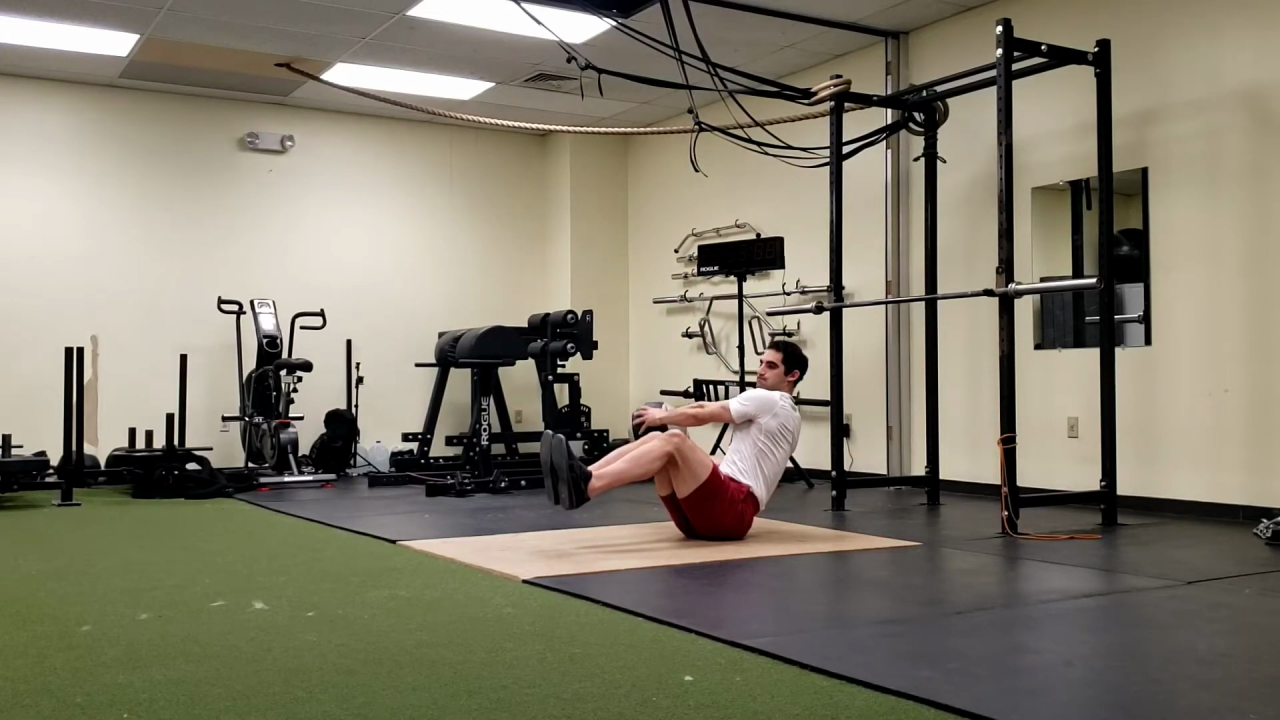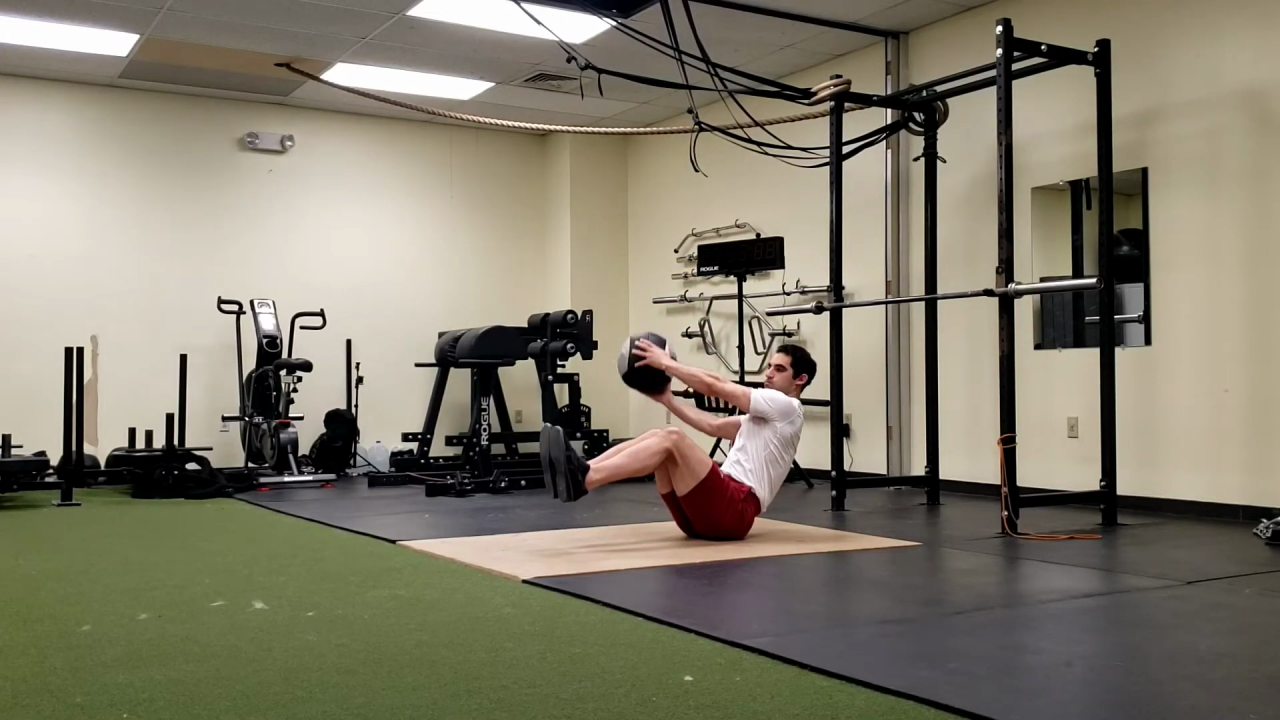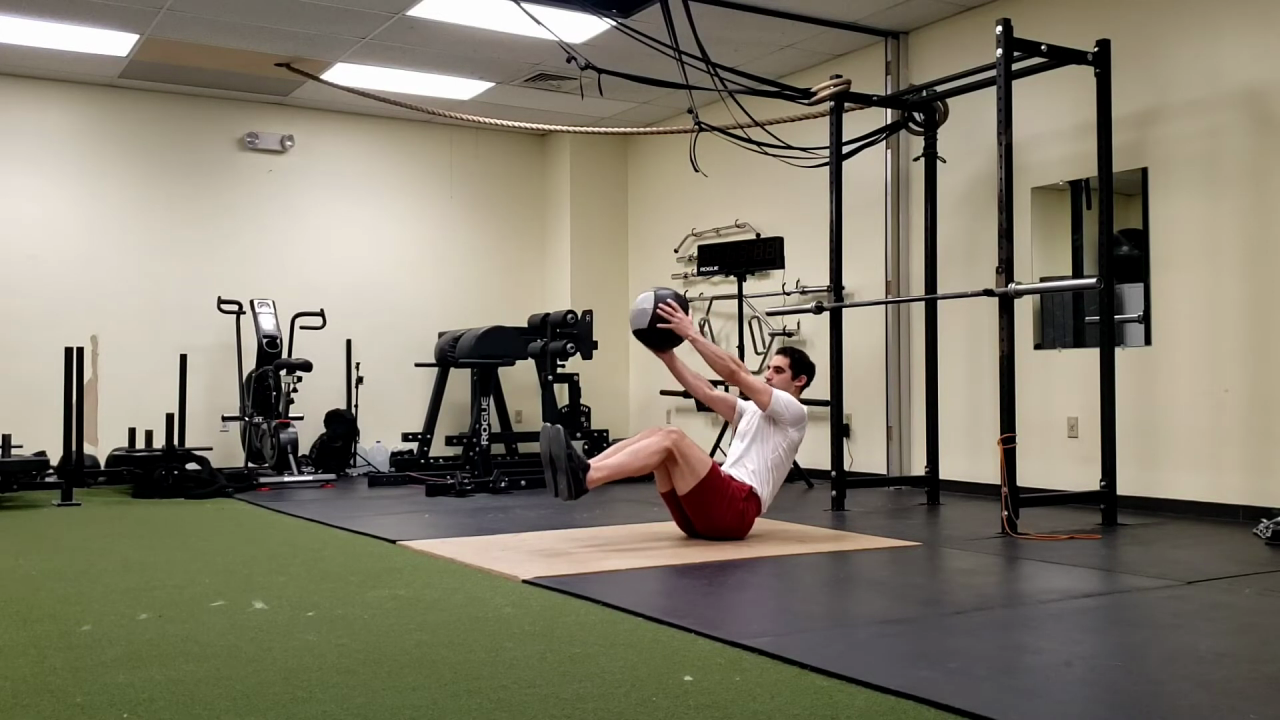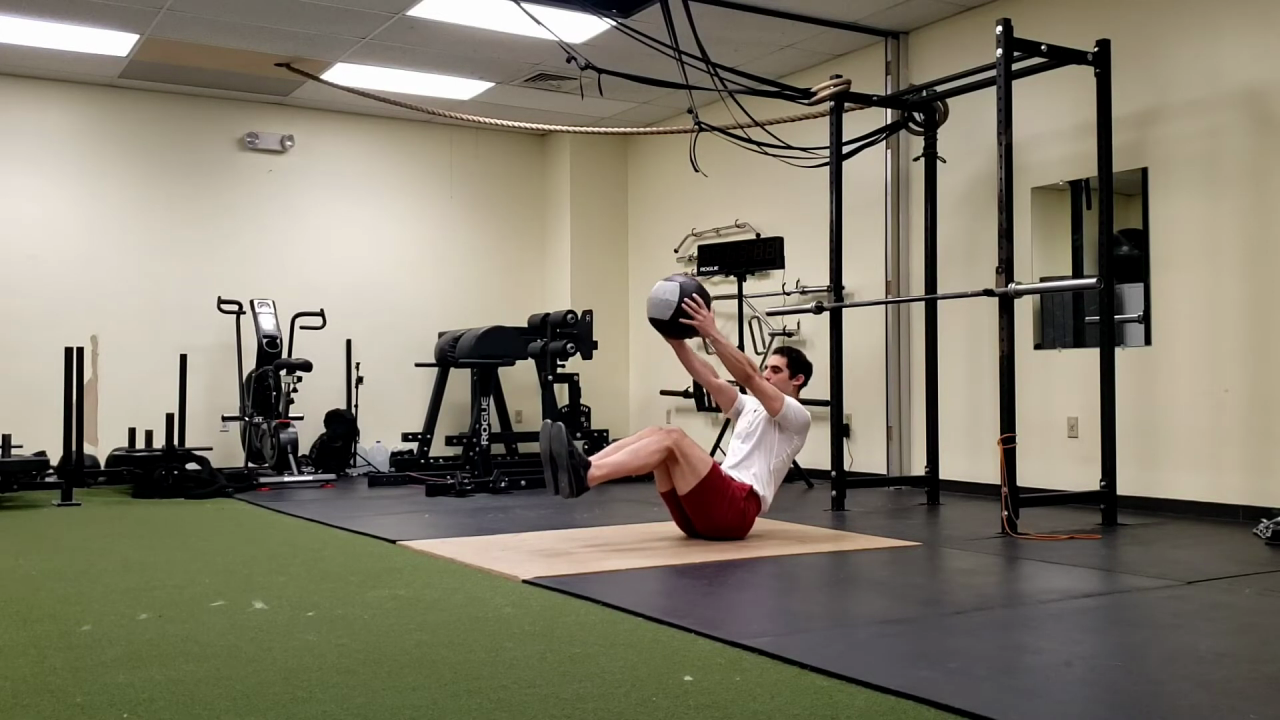
dt=0.4s
person 1, frame 1
left shoulder: (768, 400)
right shoulder: (775, 413)
left elbow: (702, 414)
left wrist: (662, 416)
left hip: (732, 510)
right hip: (706, 509)
left knee: (673, 440)
right knee: (656, 440)
left ankle: (586, 487)
right ankle: (582, 476)
person 1, frame 2
left shoulder: (784, 406)
right shoulder: (766, 415)
left elbow: (715, 385)
right elbow: (715, 426)
left wrist: (666, 363)
right wrist: (667, 399)
left hip: (733, 510)
right hip: (708, 508)
left knee: (672, 438)
right knee: (658, 437)
left ankle: (584, 479)
right ankle: (582, 471)
person 1, frame 3
left shoulder: (792, 412)
right shoulder: (754, 410)
left elbow: (735, 373)
right elbow: (708, 394)
left wrist: (691, 334)
right wrist: (667, 355)
left hip: (734, 509)
right hip: (707, 507)
left knee: (672, 438)
right knee: (658, 434)
left ankle: (583, 478)
right ankle: (581, 470)
person 1, frame 4
left shoulder: (796, 417)
right shoulder: (752, 406)
left elbow: (749, 377)
right elbow: (711, 380)
left wrist: (712, 333)
right wrist: (676, 341)
left hip: (735, 509)
right hip: (704, 507)
left knee: (672, 437)
right knee: (658, 434)
left ankle: (584, 476)
right ankle: (582, 468)
